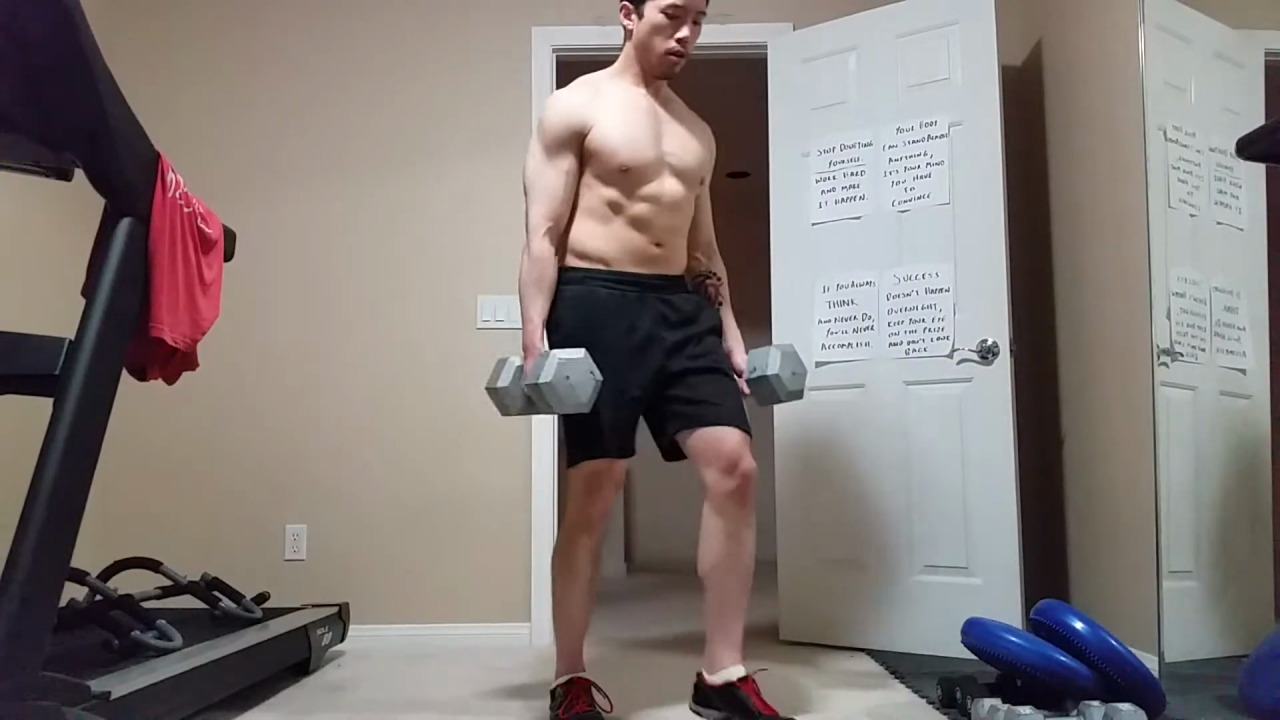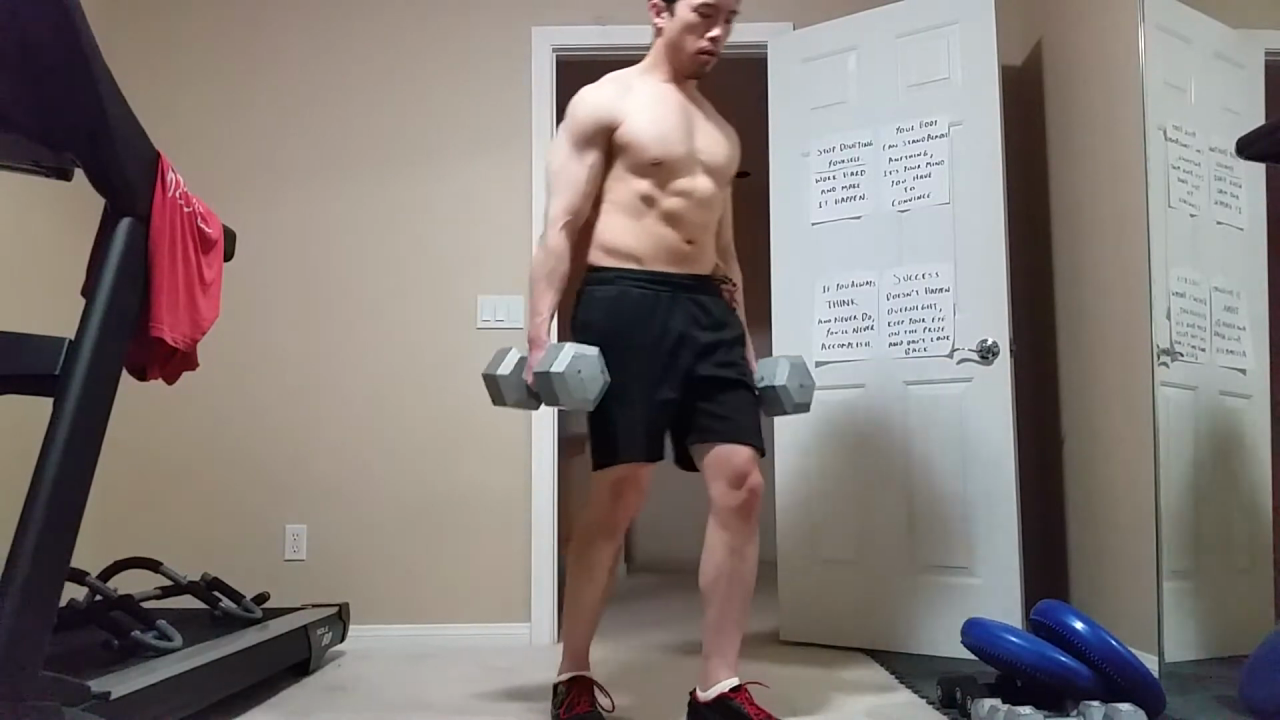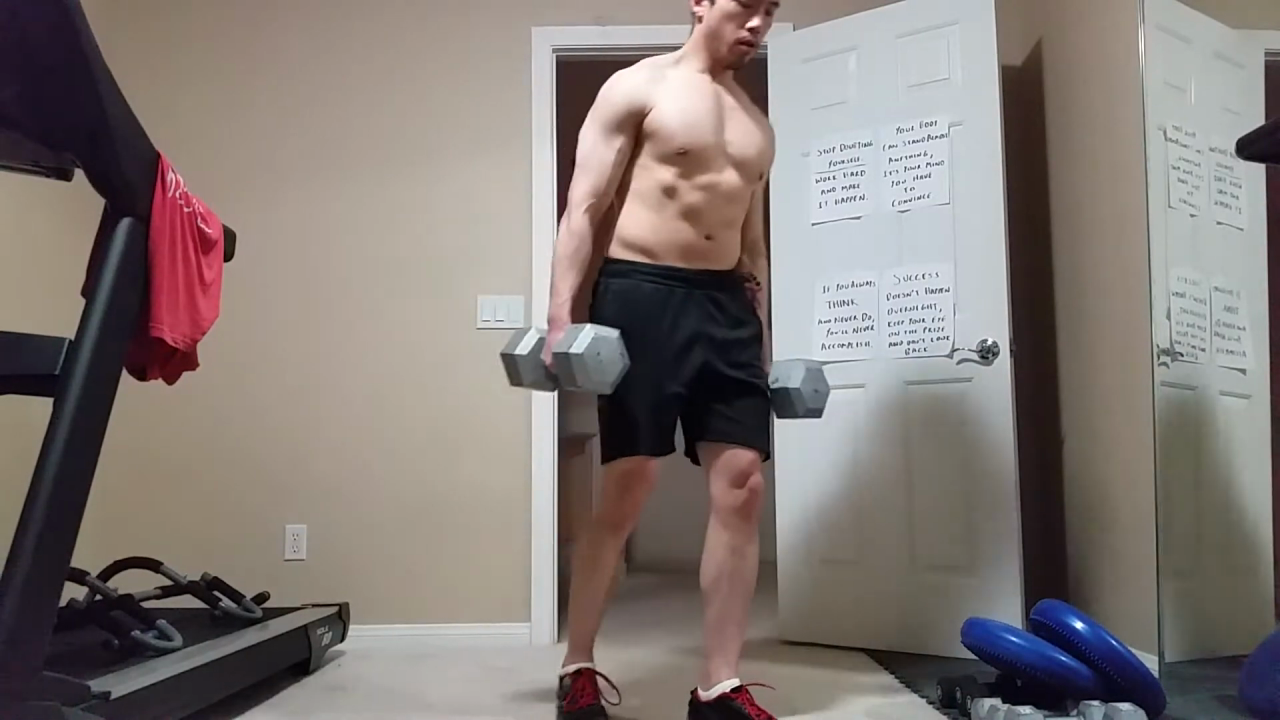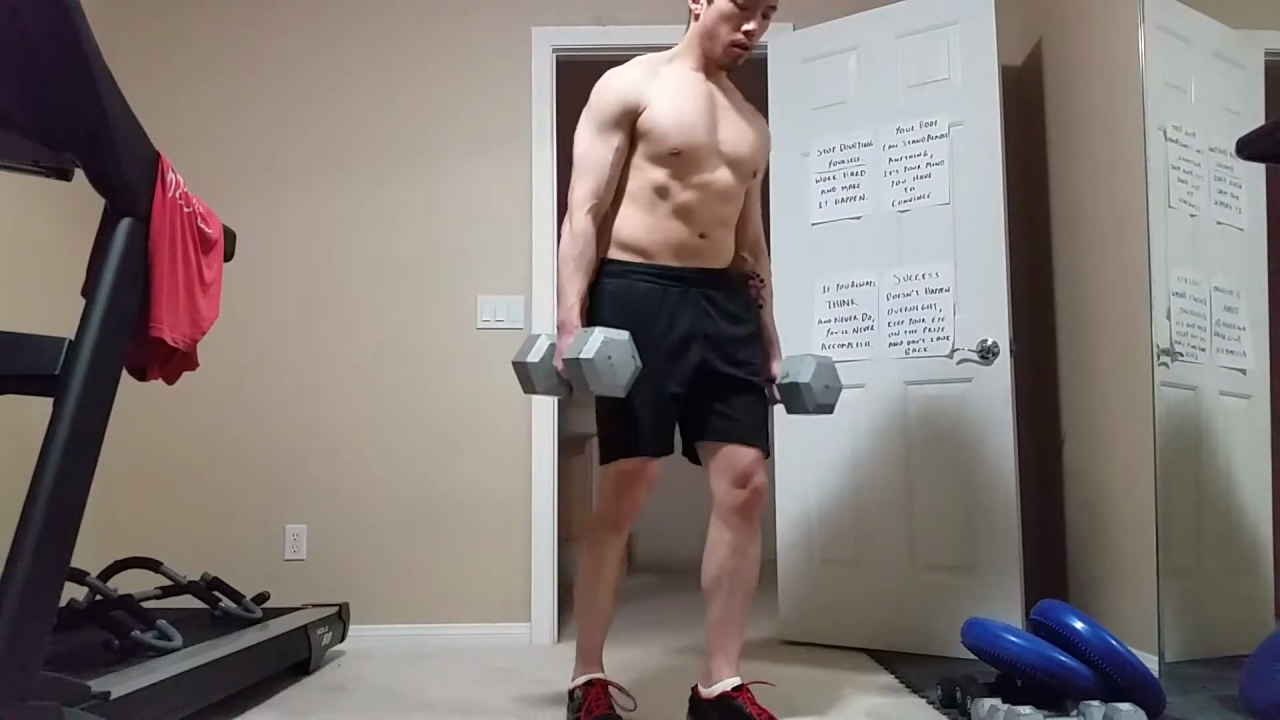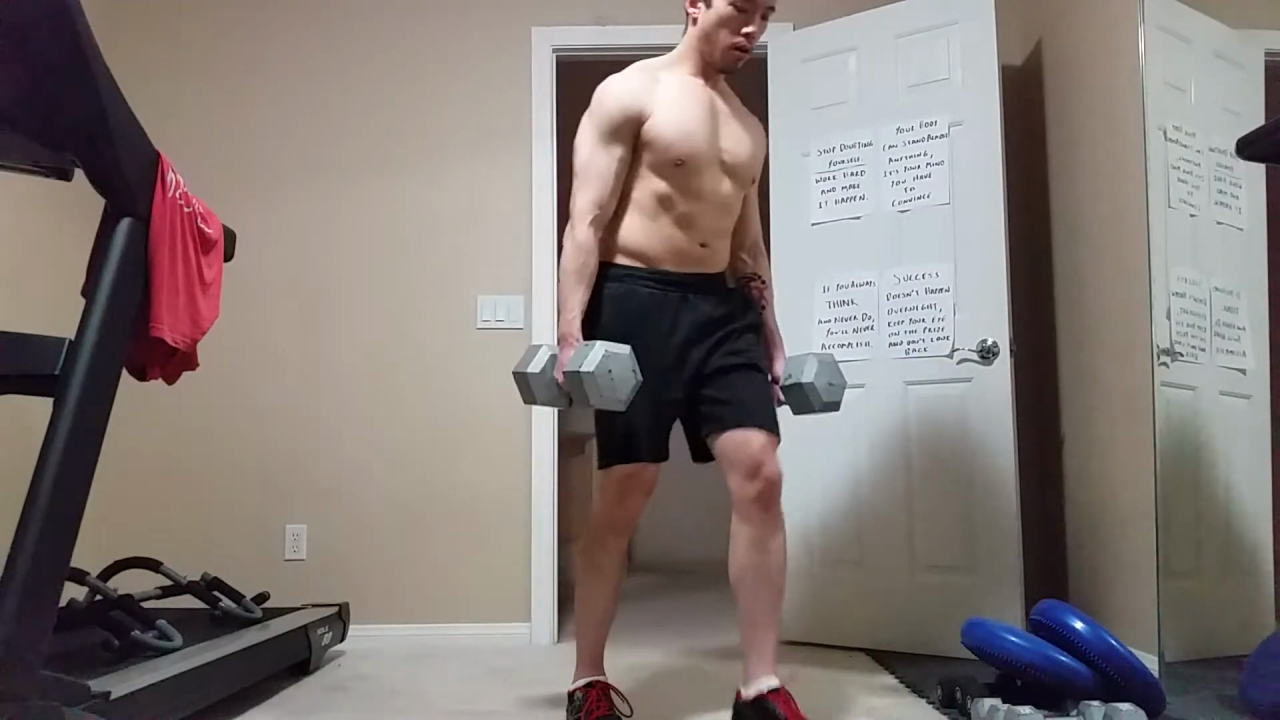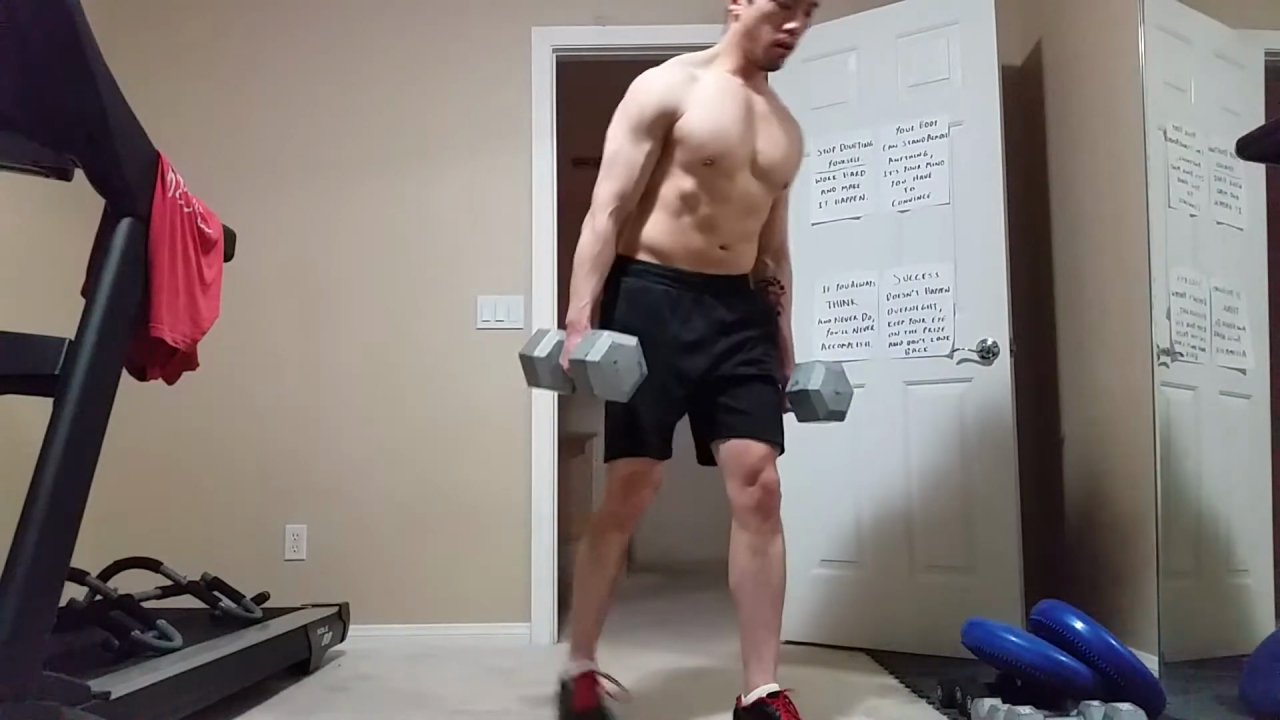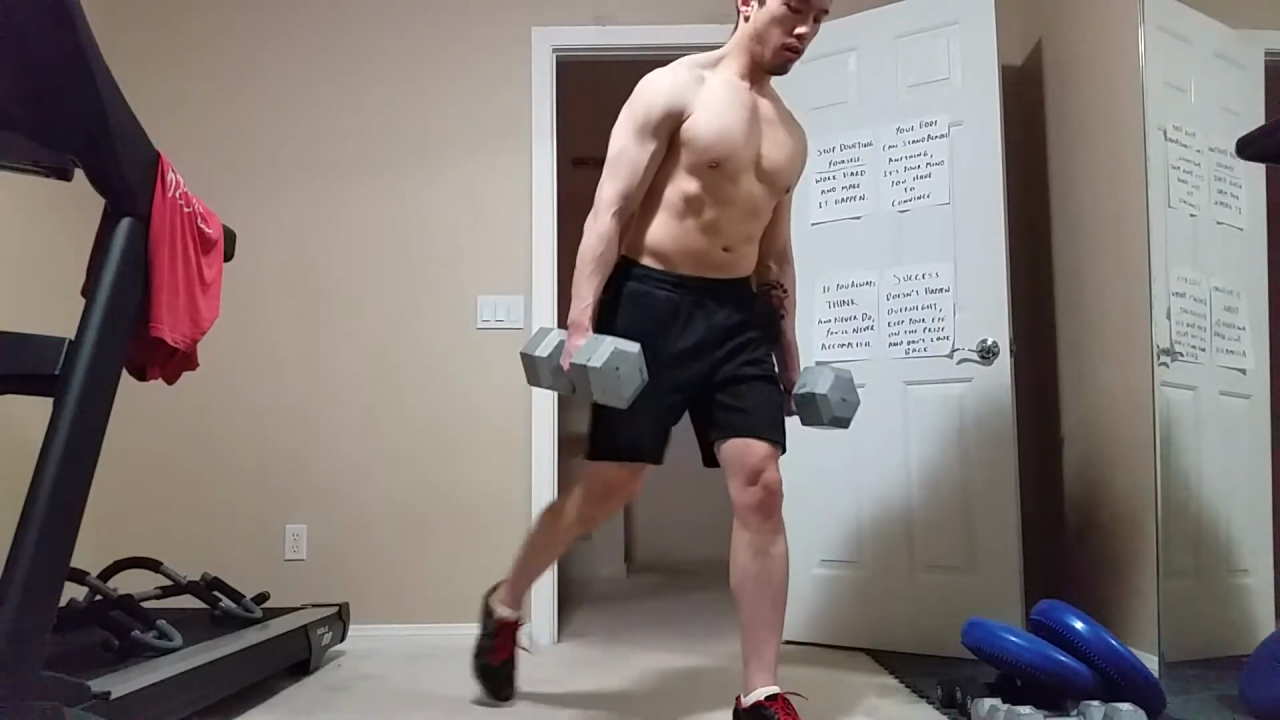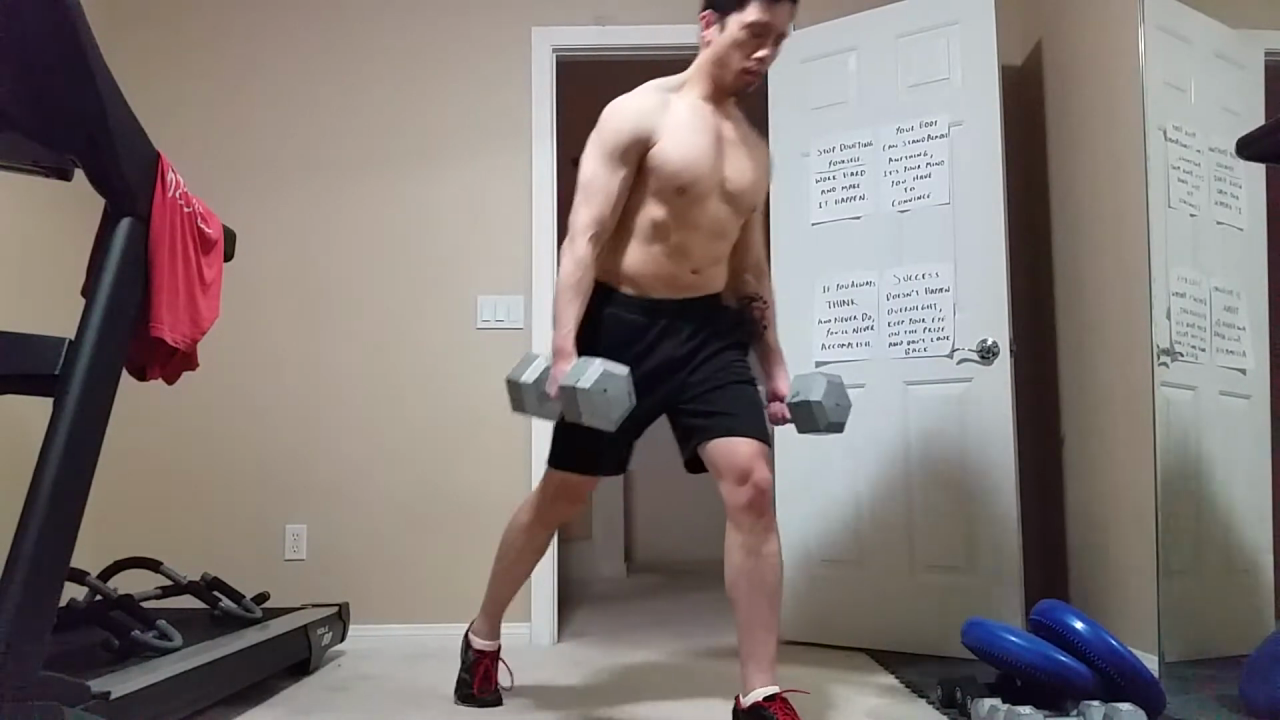
dt=0.2s
person 1, frame 1
left shoulder: (697, 131)
right shoulder: (574, 108)
right elbow: (542, 234)
left wrist: (731, 334)
right wrist: (533, 335)
left hip: (682, 308)
right hip: (598, 304)
left knee: (734, 470)
right knee: (593, 494)
person 1, frame 2
left shoulder: (722, 129)
right shoulder: (603, 103)
right elbow: (561, 227)
left wrist: (745, 340)
right wrist: (539, 331)
left hip: (708, 311)
right hip: (625, 303)
left knee: (741, 488)
right knee: (618, 497)
person 1, frame 3
left shoulder: (757, 124)
right shoulder: (637, 88)
right elbow: (583, 209)
left wrist: (764, 342)
right wrist: (561, 312)
left hip: (726, 306)
right hip: (641, 295)
left knee: (742, 489)
right knee: (626, 490)
person 1, frame 4
left shoulder: (751, 123)
right shoulder: (630, 86)
right elbow: (584, 211)
left wrist: (770, 339)
right wrist: (571, 315)
left hip: (724, 306)
right hip: (637, 296)
left knee: (743, 487)
right knee: (623, 490)
person 1, frame 5
left shoulder: (746, 122)
right shoulder: (629, 93)
right elbow: (586, 219)
left wrist: (770, 338)
right wrist: (570, 329)
left hip: (722, 307)
right hip: (638, 301)
left knee: (759, 479)
right knee: (624, 494)
person 1, frame 6
left shoulder: (784, 124)
right shoulder: (668, 87)
right elbow: (606, 210)
left wrist: (783, 344)
right wrist: (577, 320)
left hip: (739, 309)
right hip: (655, 298)
left knee: (758, 487)
right knee: (630, 487)
person 1, frame 7
left shoulder: (789, 132)
right shoulder: (672, 89)
right elbow: (610, 211)
left wrist: (789, 353)
right wrist: (579, 320)
left hip: (739, 314)
right hip: (653, 301)
left knee: (761, 487)
right knee: (608, 486)
right ankle: (506, 605)
person 1, frame 8
left shoulder: (755, 150)
right shoulder: (638, 115)
left elbow: (750, 265)
right elbow: (585, 237)
left wrist: (775, 365)
right wrist: (565, 344)
left hip: (710, 329)
right hip: (625, 323)
left knee: (751, 488)
right knee: (562, 494)
right ankle: (482, 639)
